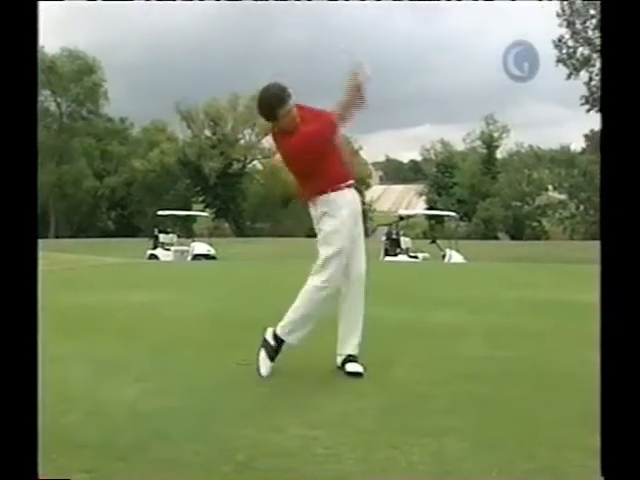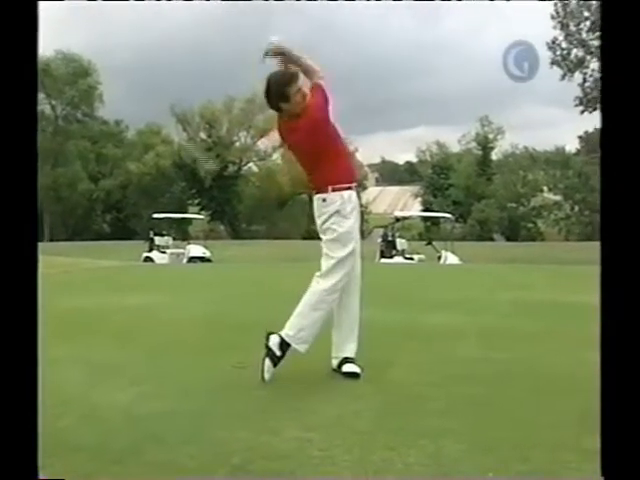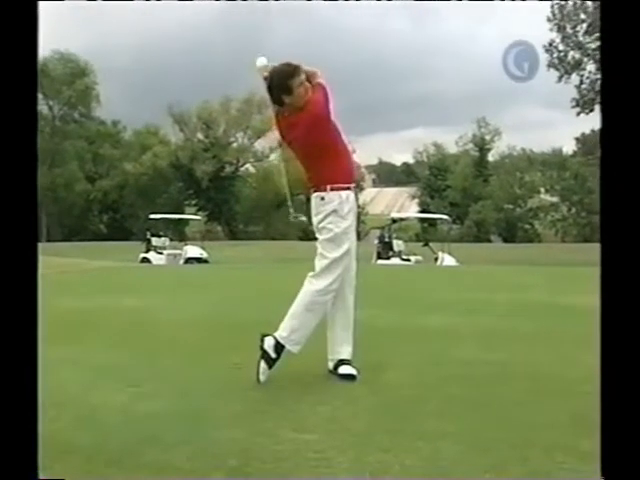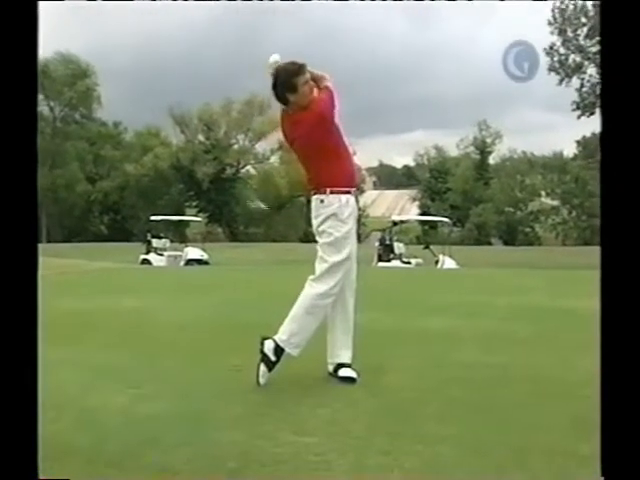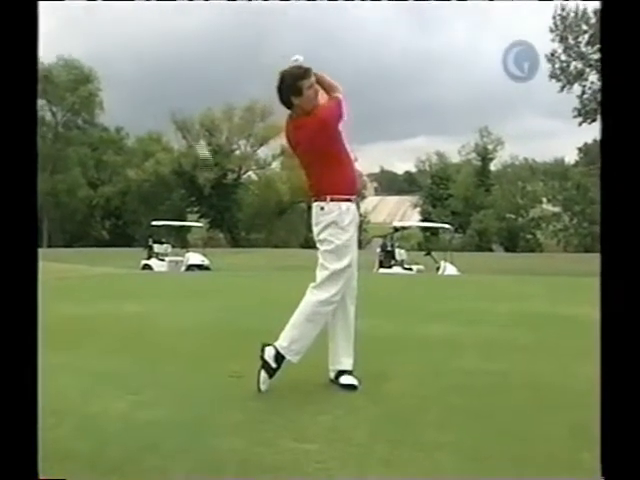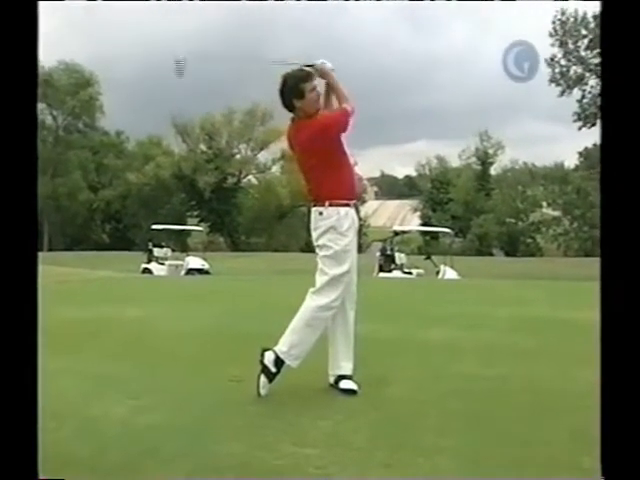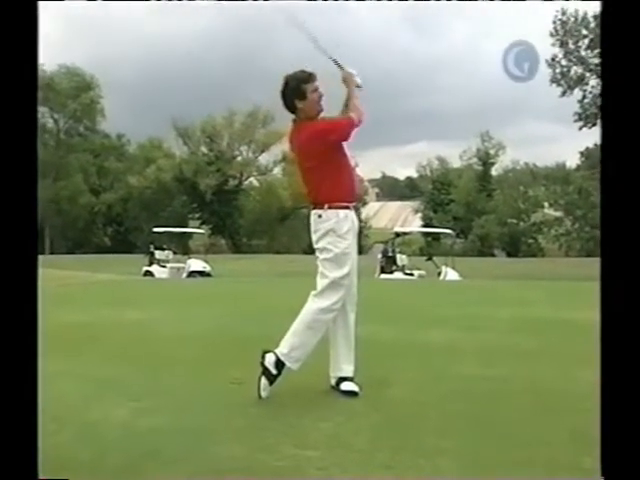
dt=0.2s
person 1, frame 1
left shoulder: (302, 120)
right shoulder: (296, 142)
left elbow: (334, 117)
right elbow: (335, 120)
left wrist: (352, 97)
right wrist: (352, 98)
left hip: (345, 199)
right hip: (333, 205)
left knee: (354, 277)
right knee: (327, 278)
left ankle: (347, 353)
right ankle: (278, 337)
person 1, frame 2
left shoulder: (286, 124)
right shoulder: (311, 120)
left elbow: (307, 78)
right elbow: (317, 75)
left wrist: (286, 64)
right wrist: (290, 56)
left hip: (340, 200)
right hip: (338, 201)
left knee: (349, 279)
right knee: (332, 277)
left ankle: (343, 354)
right ankle: (284, 341)
person 1, frame 3
left shoulder: (284, 119)
right shoulder: (313, 114)
right elbow: (319, 76)
left wrist: (280, 75)
right wrist: (280, 80)
left hip: (337, 199)
right hip: (335, 200)
left knee: (344, 281)
right knee: (325, 278)
left ankle: (339, 356)
right ankle: (278, 342)
person 1, frame 4
left shoulder: (289, 120)
right shoulder: (317, 115)
right elbow: (327, 80)
right wrist: (289, 76)
left hip: (338, 202)
right hip: (335, 203)
left knee: (344, 284)
right knee: (327, 280)
left ankle: (339, 359)
right ankle: (278, 345)
person 1, frame 5
left shoulder: (295, 127)
right shoulder: (320, 122)
left elbow: (326, 97)
right elbow: (337, 93)
right wrist: (316, 74)
left hip: (339, 209)
right hip: (336, 210)
left knee: (345, 291)
right knee: (328, 288)
left ankle: (340, 366)
right ankle: (278, 353)
person 1, frame 6
left shoulder: (298, 131)
right shoulder: (319, 127)
right elbow: (347, 107)
left wrist: (328, 82)
right wrist: (330, 77)
left hip: (339, 214)
right hip: (335, 216)
left knee: (344, 296)
right knee: (327, 293)
left ankle: (340, 371)
right ankle: (278, 357)
person 1, frame 7
left shoulder: (302, 131)
right shoulder: (318, 131)
left elbow: (343, 123)
right elbow: (355, 118)
right wrist: (351, 88)
left hip: (338, 217)
right hip: (334, 219)
left knee: (345, 298)
right knee: (329, 296)
left ankle: (341, 373)
right ankle: (278, 359)
